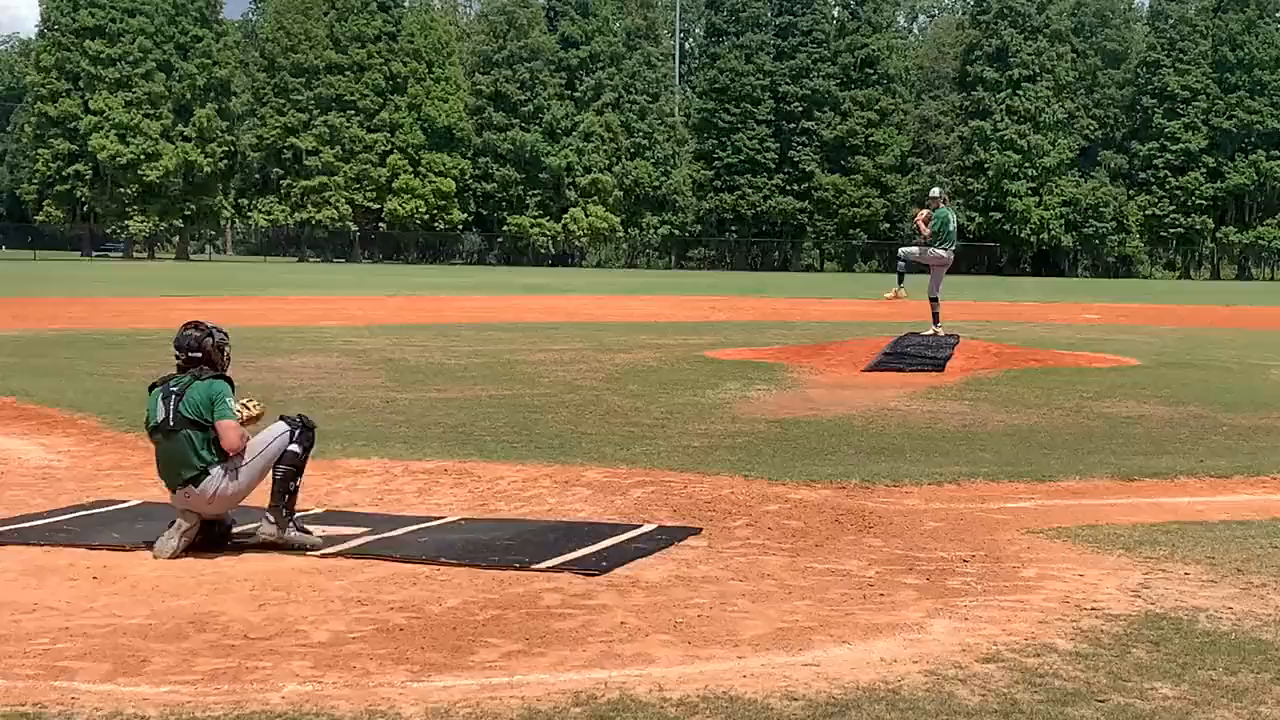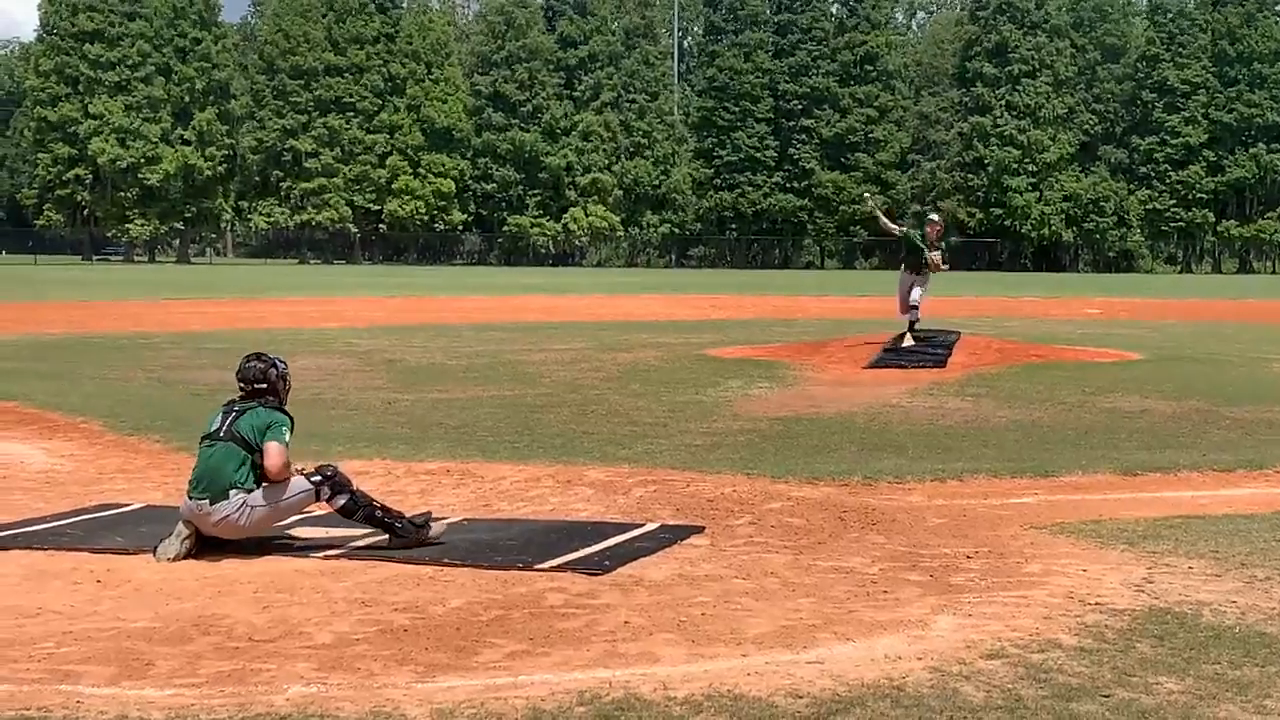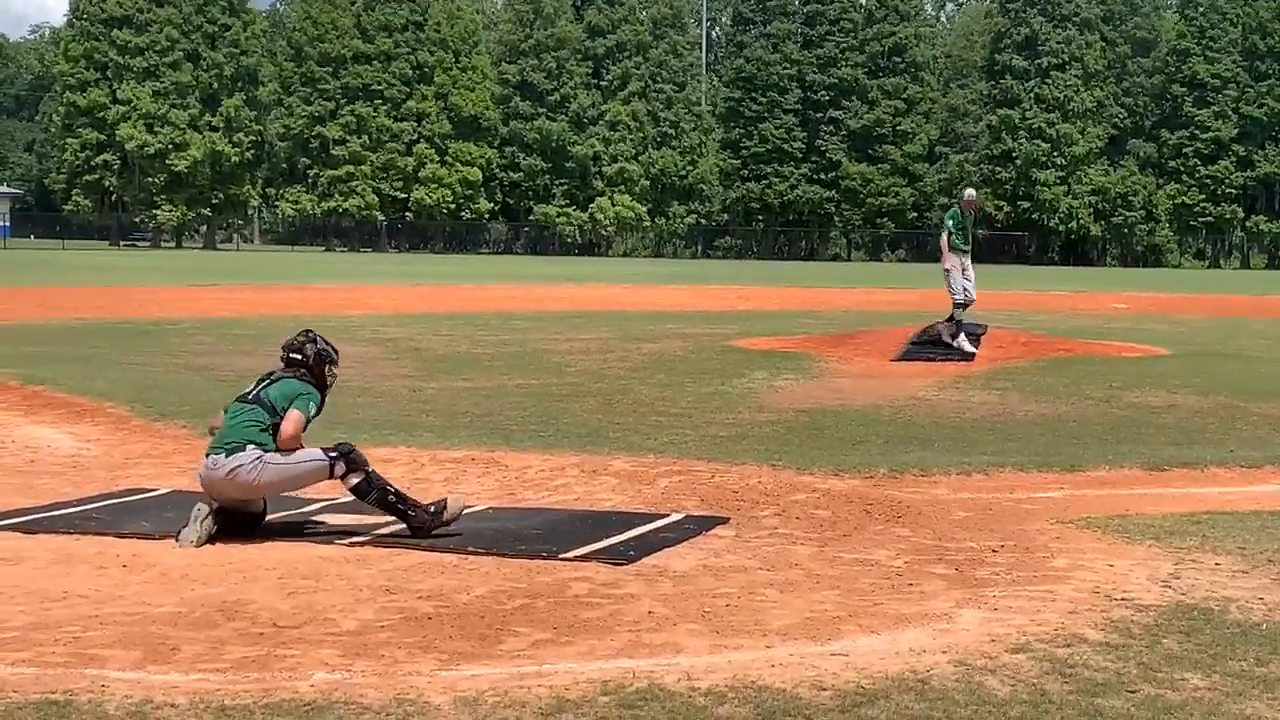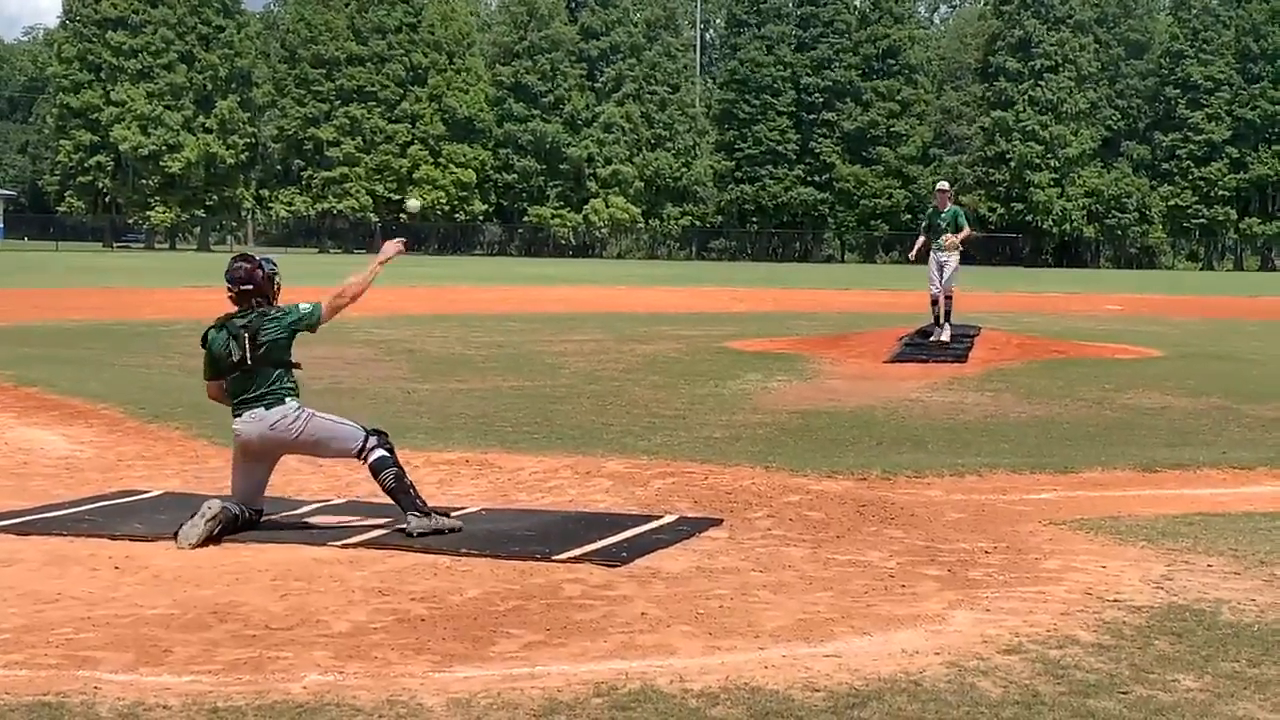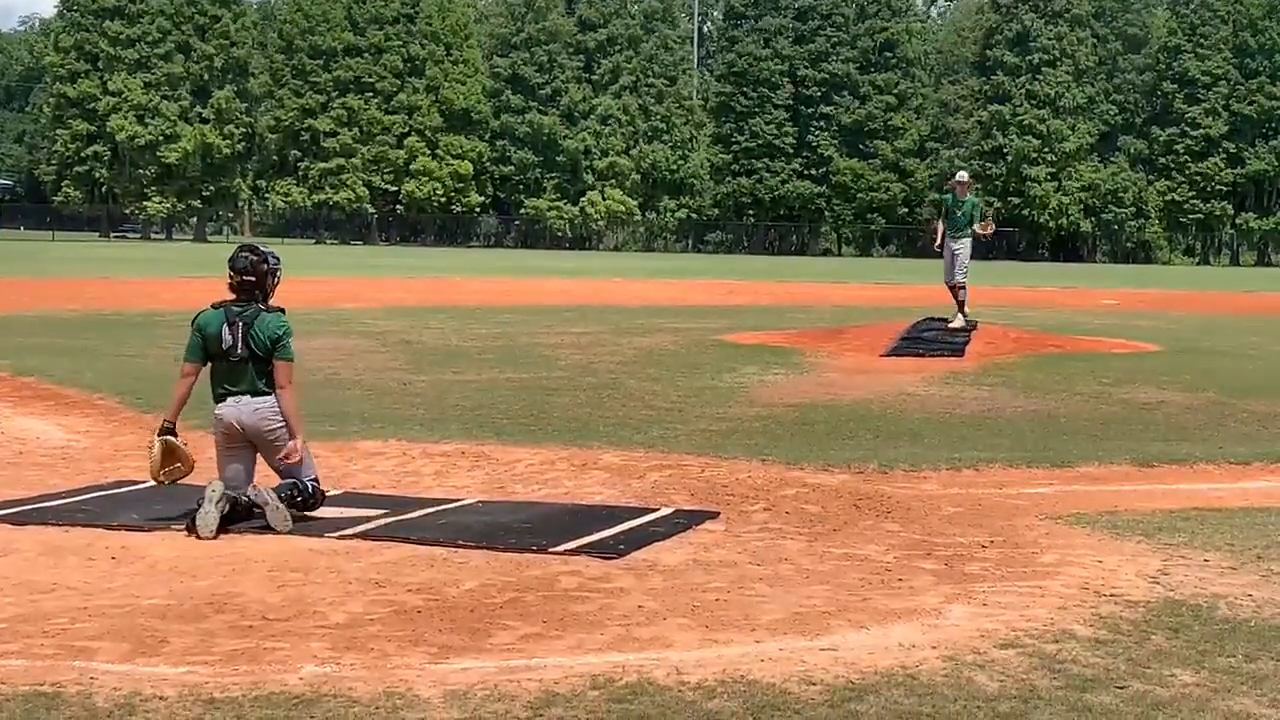
dt=1s
person 1, frame 1
left shoulder: (159, 391)
right shoulder: (214, 385)
right elbow: (235, 445)
right wrist: (243, 432)
left hip: (183, 496)
right hip: (216, 488)
left knee: (217, 528)
right knee: (298, 427)
left ankle: (185, 528)
right ankle: (279, 522)
person 1, frame 2
left shoulder: (225, 412)
right shoulder: (276, 417)
right elbow: (274, 467)
left wrist: (287, 471)
right wrist: (290, 474)
left hip: (195, 509)
right hip: (231, 513)
right knee: (327, 480)
left ankle: (191, 530)
right ankle: (402, 528)
person 1, frame 3
left shoulder: (265, 383)
right shoulder: (307, 389)
left elbow: (215, 426)
right elbow: (289, 434)
right wrist: (295, 463)
left hip: (211, 471)
right hip: (246, 465)
left knee: (253, 514)
right knee: (345, 459)
left ankle: (213, 520)
right ankle: (419, 519)
person 1, frame 4
left shoulder: (214, 335)
right shoulder: (281, 318)
left elbow: (214, 393)
right elbow: (342, 297)
right wrist: (381, 259)
left hip: (245, 428)
right hip: (287, 417)
left knee: (247, 511)
right knee: (373, 442)
left ankle: (215, 519)
right ankle: (417, 514)
person 1, frame 5
left shoulder: (207, 320)
right shoulder: (276, 323)
left elbow: (187, 376)
right elbow: (284, 385)
left wrist: (168, 424)
right wrist: (297, 435)
left hip: (226, 414)
right hip: (267, 410)
left knee: (239, 501)
right knee: (308, 492)
left ankle: (223, 502)
right ankle: (278, 495)
